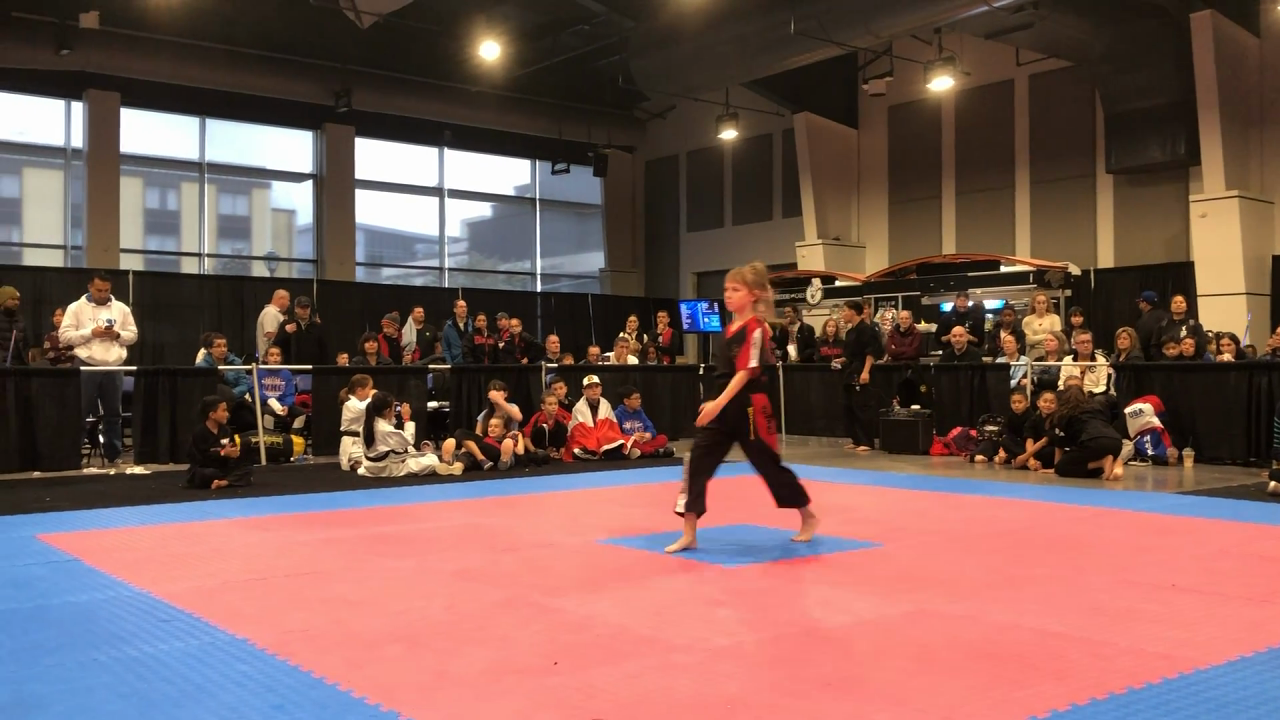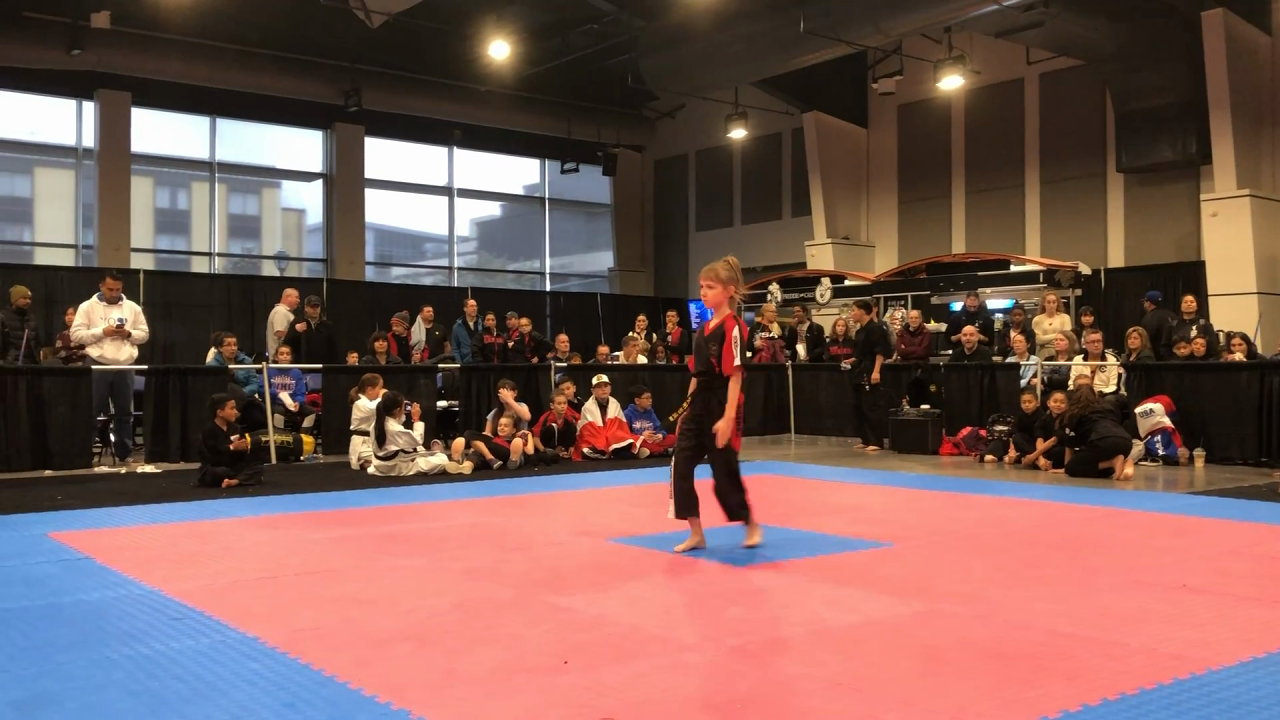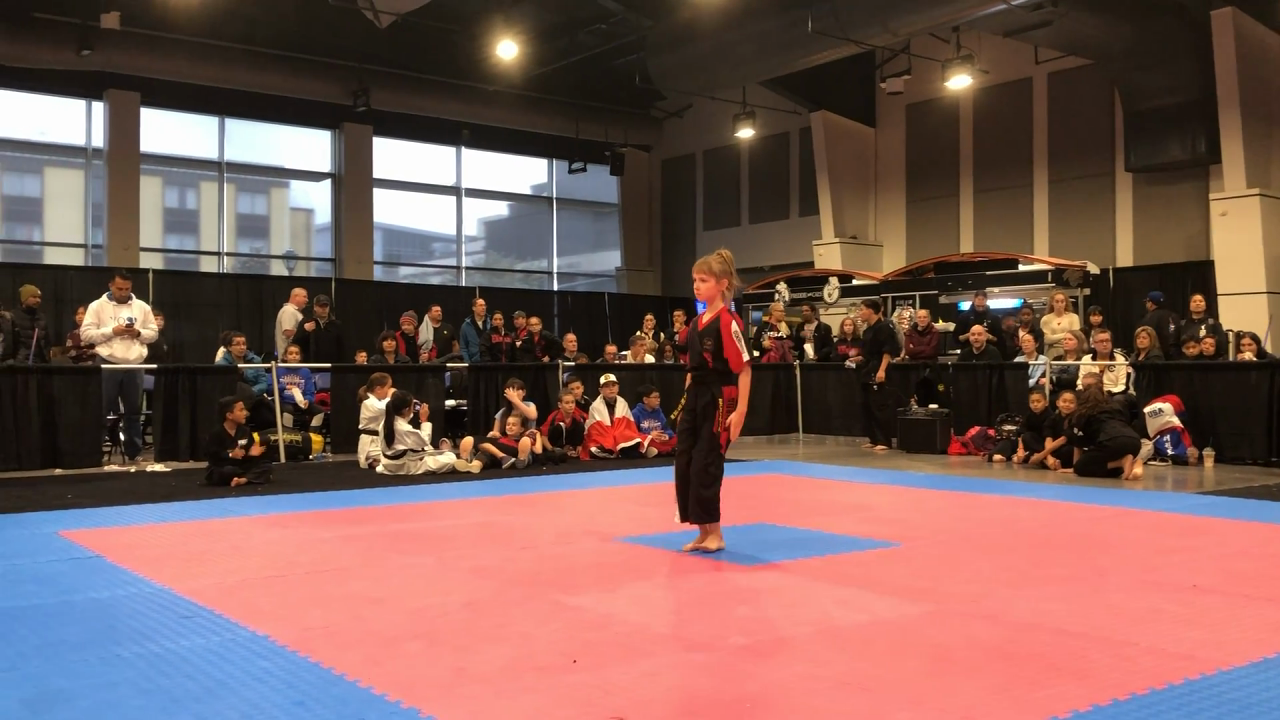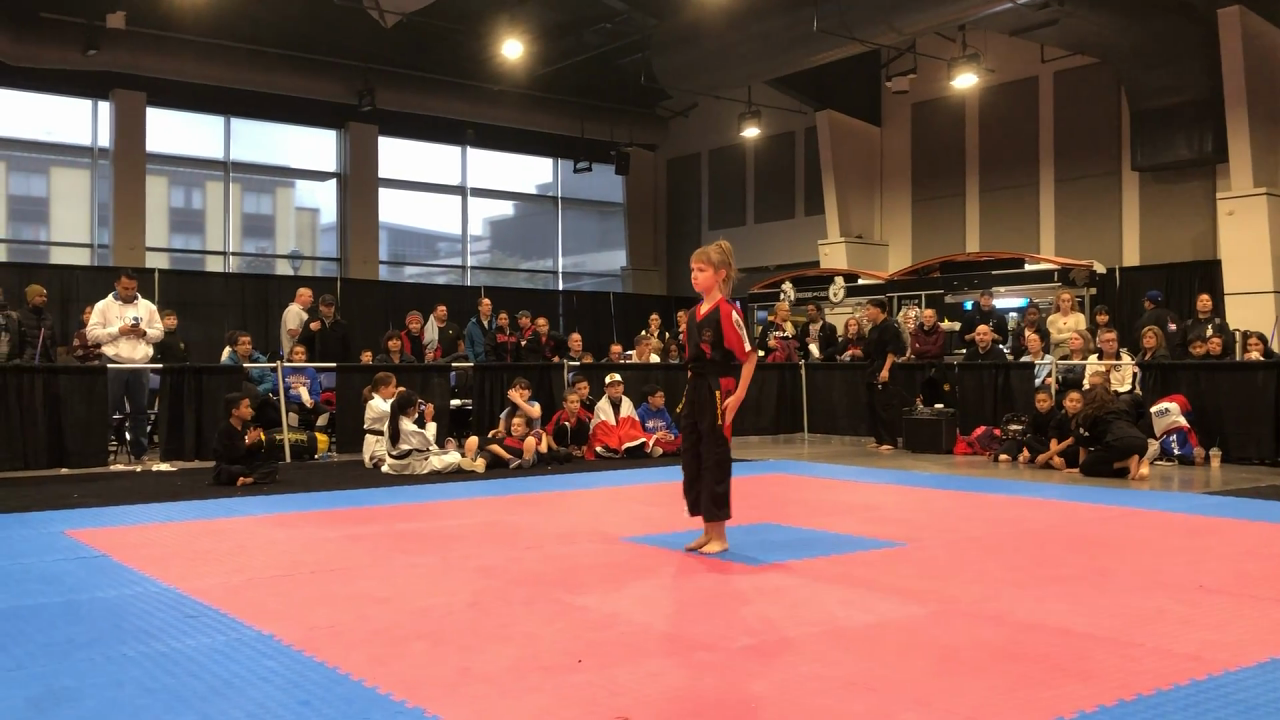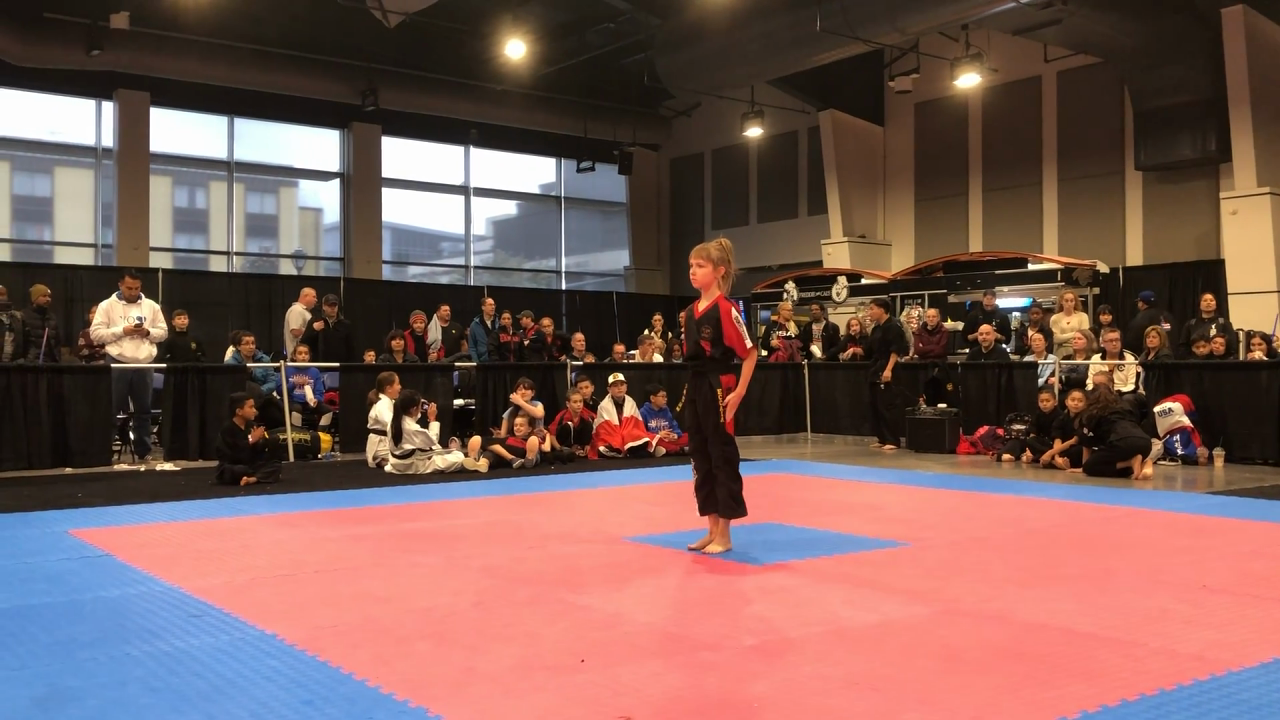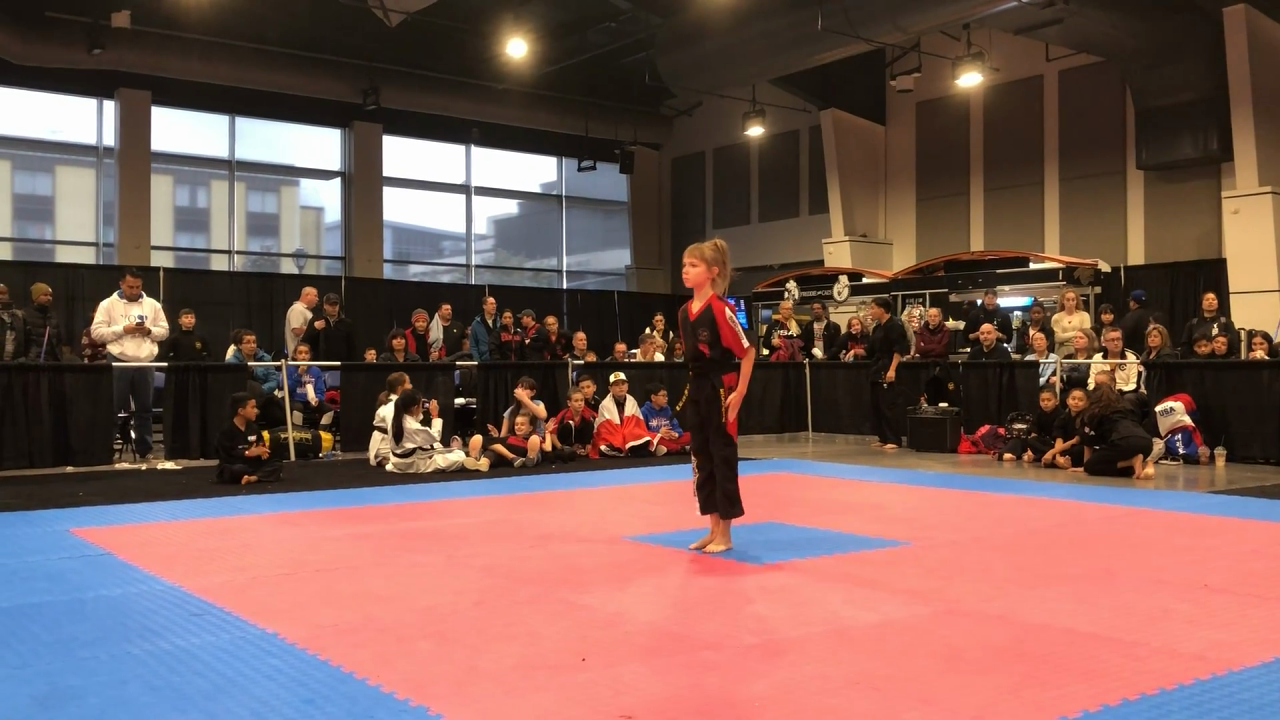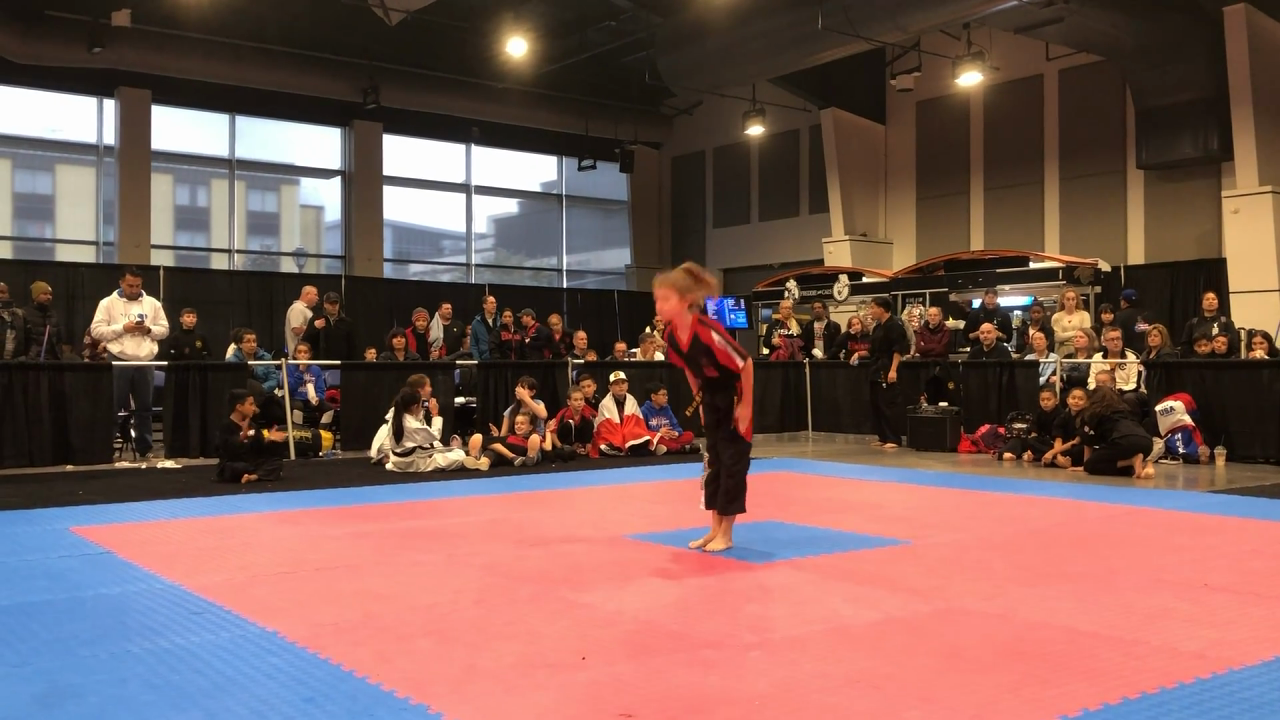
dt=0.2s
person 1, frame 1
left shoulder: (756, 330)
right shoulder: (729, 330)
left elbow: (745, 373)
left wrist: (719, 403)
left hip: (749, 406)
right hip: (723, 407)
left knee: (769, 467)
right knee: (698, 462)
left ankle: (807, 518)
right ankle: (689, 534)
person 1, frame 2
left shoulder: (733, 327)
right shoulder: (703, 329)
left elbow: (734, 375)
left wrist: (729, 417)
right wrist: (687, 409)
left hip: (722, 403)
right hip: (699, 401)
left knee: (725, 472)
right knee: (682, 466)
left ankle: (750, 523)
right ankle: (696, 533)
person 1, frame 3
left shoulder: (728, 322)
right shoulder: (696, 322)
left elbow: (744, 368)
left wrist: (741, 411)
right wrist: (685, 402)
left hip: (719, 398)
right hip: (694, 397)
left knee: (705, 466)
right knee: (683, 466)
left ankle: (714, 533)
right ankle: (704, 532)
person 1, frame 4
left shoulder: (727, 312)
right shoulder: (693, 314)
left elbow: (750, 356)
left wrist: (738, 396)
right wrist: (692, 391)
left hip: (717, 391)
right hip: (694, 389)
left knee: (715, 460)
right knee: (692, 461)
left ankle: (720, 535)
right ankle: (708, 531)
person 1, frame 5
left shoulder: (726, 309)
right shoulder: (690, 311)
left elbow: (750, 352)
left wrist: (739, 392)
right wrist: (695, 388)
left hip: (719, 388)
right hip: (695, 386)
left knee: (723, 458)
right knee: (701, 459)
left ankle: (724, 536)
right ankle: (713, 531)
person 1, frame 6
left shoulder: (720, 309)
right shoulder: (686, 310)
left elbow: (747, 352)
left wrist: (738, 393)
right wrist: (693, 392)
left hip: (721, 389)
right hip: (697, 389)
left knee: (723, 459)
right knee: (702, 460)
left ankle: (724, 535)
right ankle: (714, 531)
person 1, frame 7
left shoulder: (707, 331)
right shoulder: (670, 335)
left elbow: (744, 366)
left wrist: (746, 404)
right wrist: (701, 400)
left hip: (733, 398)
right hip: (711, 399)
left knee: (733, 461)
right knee: (714, 462)
left ankle: (725, 532)
right ankle: (715, 529)
person 2, frame 1
left shoulder: (121, 309)
right shoulder: (76, 308)
left elbow: (133, 335)
right elbow: (64, 336)
left wrist: (118, 335)
right wrist: (90, 333)
left hip: (113, 368)
right hip: (86, 366)
left knee: (113, 413)
right knee: (81, 412)
left ankle: (114, 454)
person 2, frame 2
left shoulder: (132, 308)
right shoulder: (87, 307)
left elbow: (144, 334)
right elbow: (76, 335)
left wrist: (129, 333)
right wrist: (101, 332)
left hip: (125, 367)
right hip: (97, 365)
left knee: (124, 412)
right knee: (92, 411)
left ankle: (124, 453)
person 2, frame 3
left shoulder: (142, 307)
right shoulder: (97, 306)
left elbow: (153, 333)
right elbow: (86, 334)
left wrist: (138, 333)
right wrist: (111, 331)
left hip: (134, 366)
right hip: (107, 364)
left knee: (133, 411)
right knee: (103, 410)
left ankle: (134, 451)
person 2, frame 4
left shoulder: (148, 307)
right shoulder: (103, 306)
left elbow: (159, 333)
right elbow: (92, 334)
left wrist: (144, 333)
right wrist: (118, 331)
left hip: (140, 365)
right hip: (113, 364)
left knee: (139, 410)
right knee: (109, 410)
left ankle: (140, 451)
person 2, frame 5
left shoulder: (151, 306)
right shoulder: (107, 306)
left elbow: (163, 332)
right elbow: (96, 333)
left wrist: (148, 332)
right wrist: (121, 331)
left hip: (144, 365)
right hip: (117, 364)
left knee: (143, 410)
right knee: (113, 409)
left ankle: (144, 451)
person 2, frame 6
left shoulder: (152, 305)
right shoulder: (108, 304)
left elbow: (164, 331)
right elbow: (97, 332)
left wrist: (149, 331)
right wrist: (122, 329)
left hip: (145, 363)
right hip: (118, 362)
left knee: (144, 409)
right knee: (114, 408)
left ankle: (145, 449)
person 2, frame 7
left shoulder: (153, 304)
right shoulder: (108, 303)
left elbow: (164, 330)
right elbow: (96, 330)
left wrist: (149, 329)
right wrist: (122, 328)
left hip: (145, 362)
right hip: (118, 361)
left knee: (144, 408)
right knee: (114, 407)
left ankle: (145, 448)
